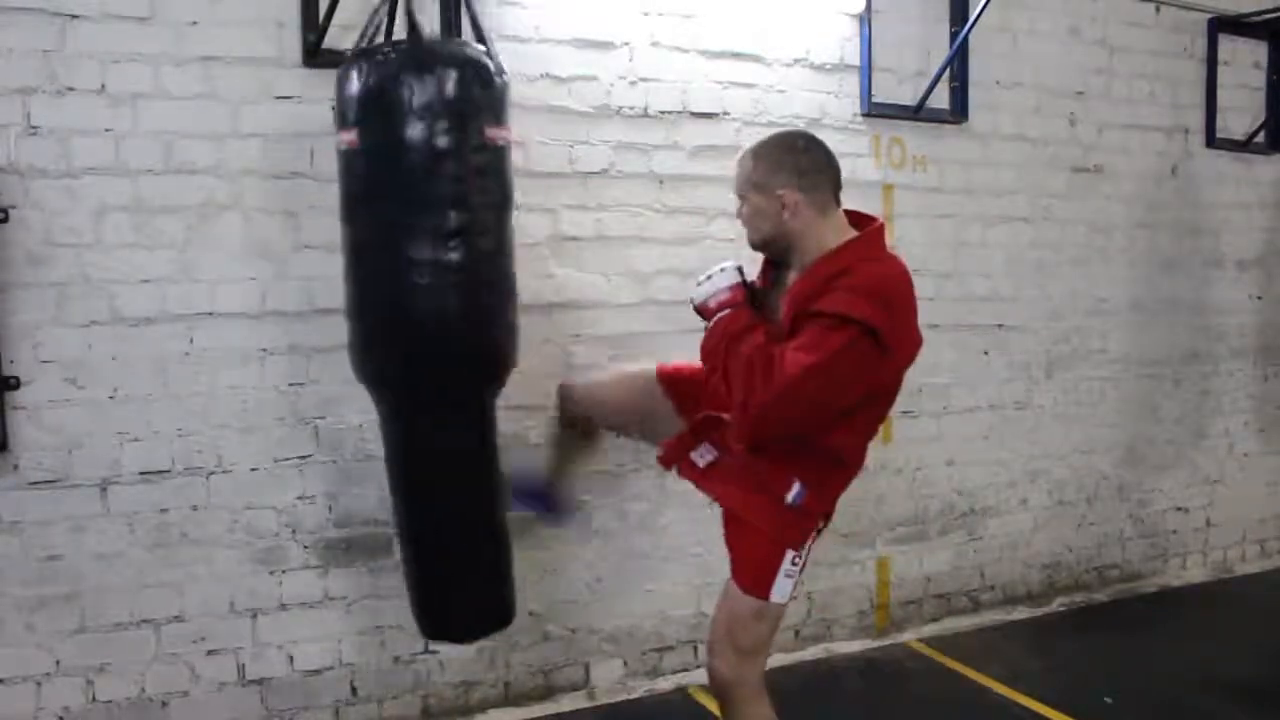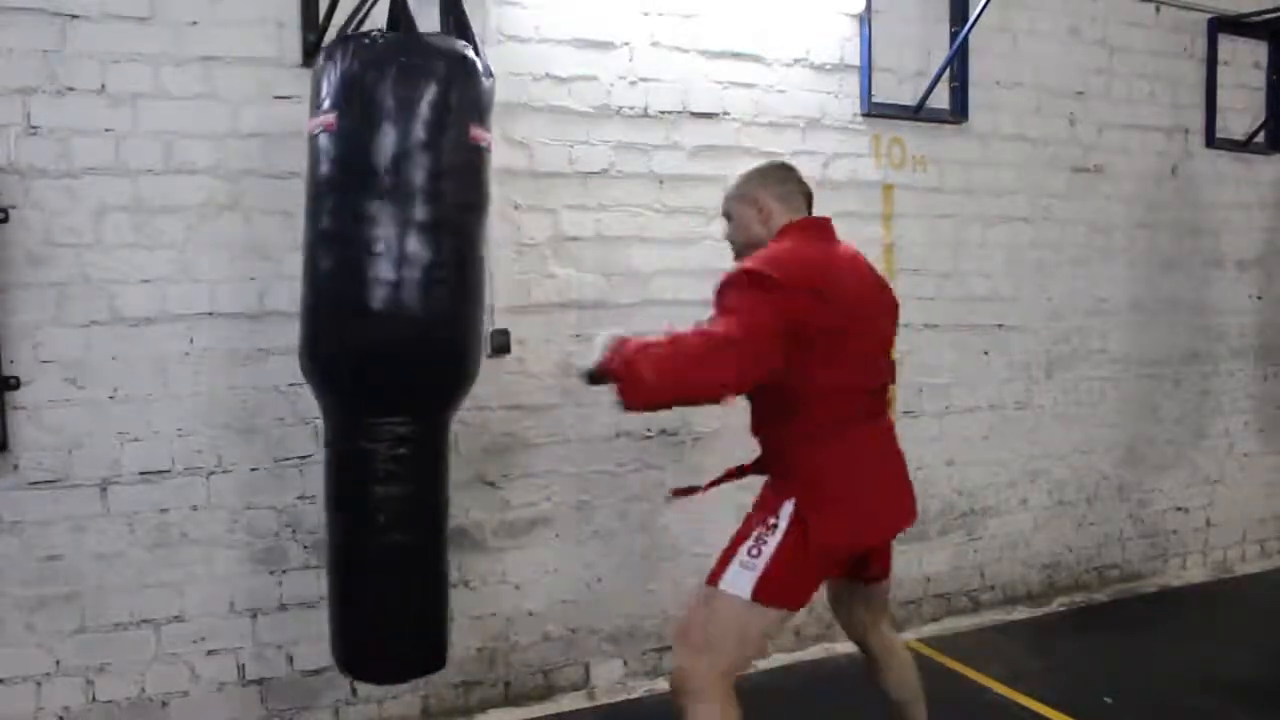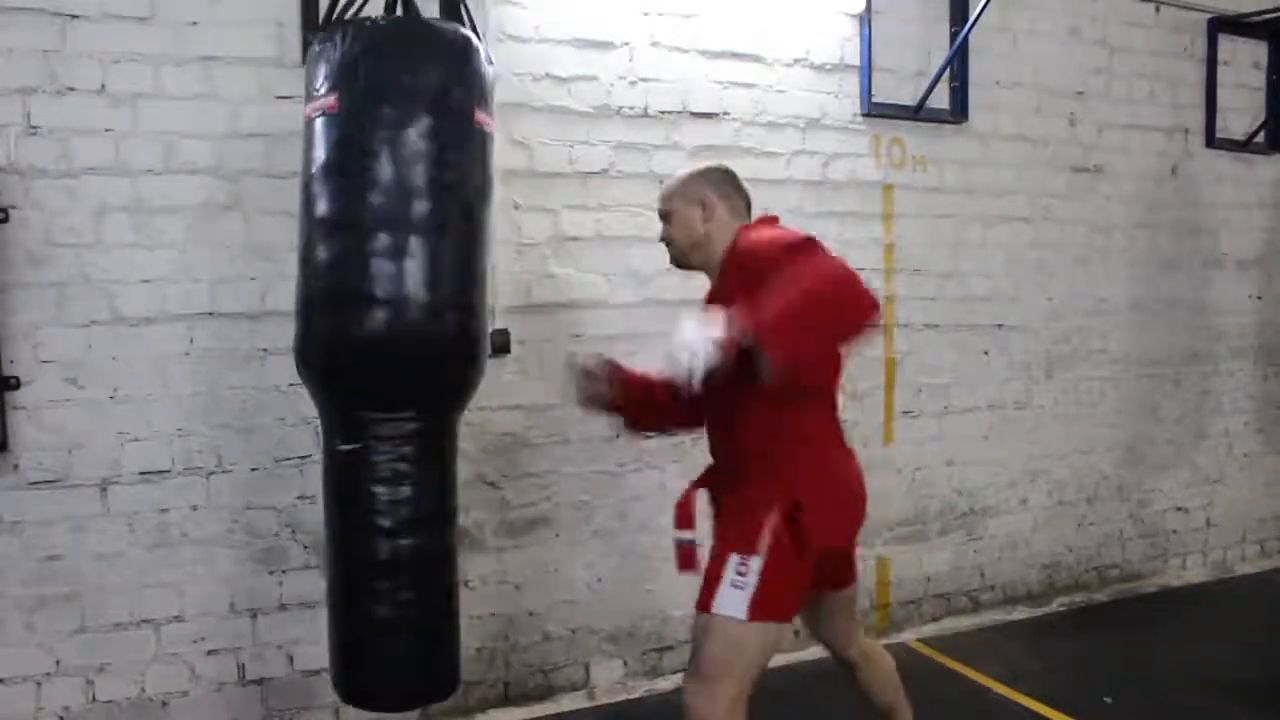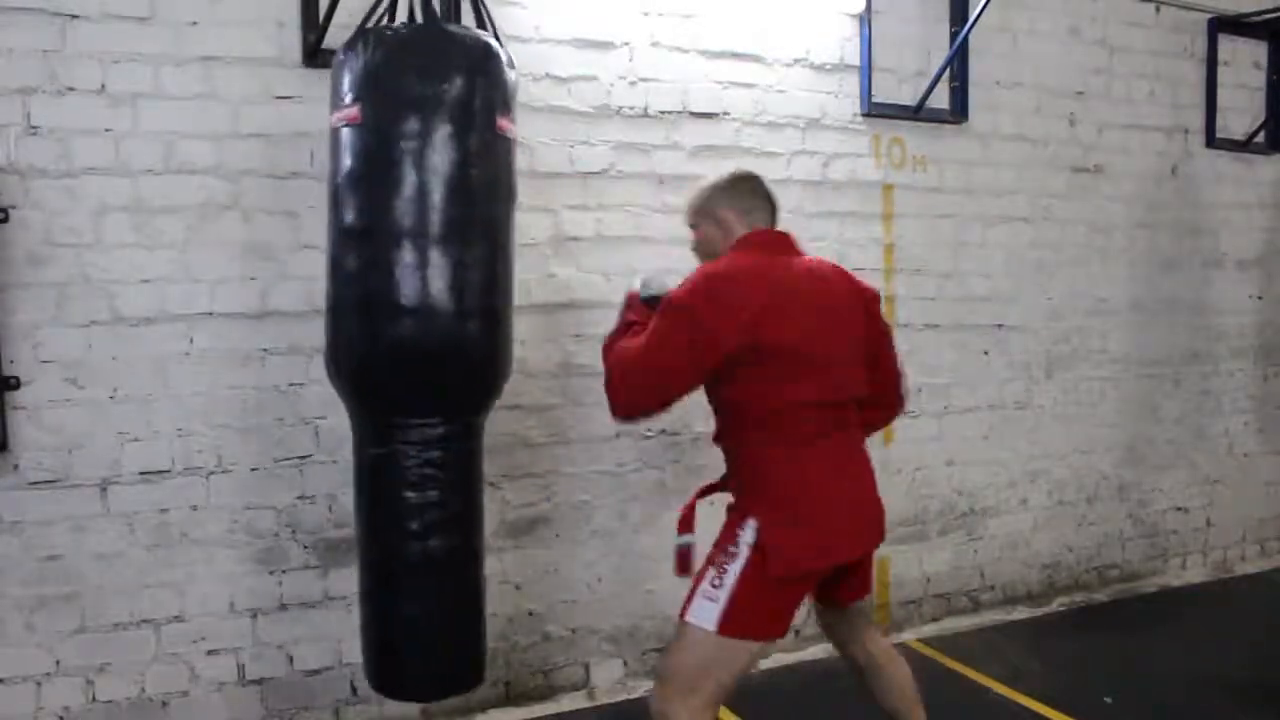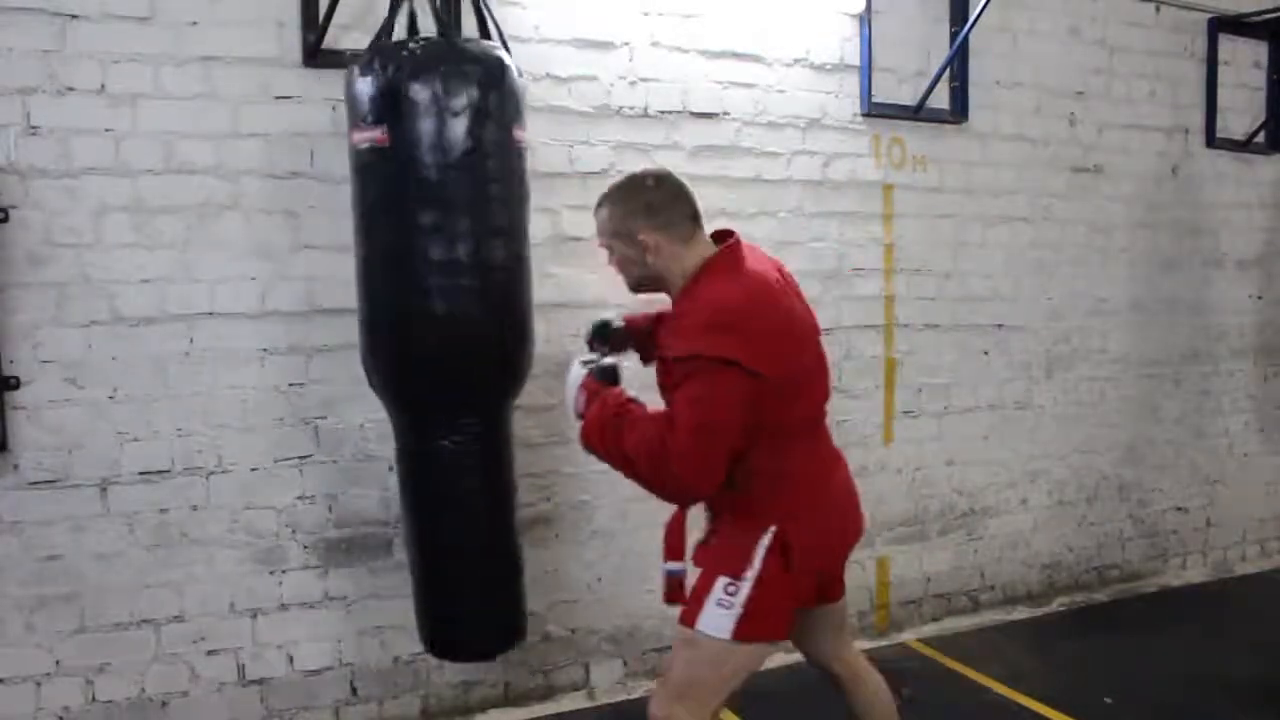
dt=0.4s
person 1, frame 1
left shoulder: (865, 303)
right shoulder: (789, 252)
left elbow: (767, 407)
left wrist: (726, 310)
left hip: (783, 481)
right hip: (735, 424)
left knee: (732, 669)
right knee: (583, 395)
right ankle: (551, 485)
person 1, frame 2
left shoulder: (776, 275)
right shoulder: (858, 272)
left elbow: (713, 366)
left wrist: (618, 357)
left hip: (815, 496)
right hip: (871, 484)
left knee: (698, 669)
right knee: (872, 627)
person 1, frame 3
left shoulder: (767, 255)
right shoulder: (729, 288)
left elbow: (839, 300)
right elbow: (690, 403)
left wrist: (741, 340)
right wrist: (618, 389)
left hip: (784, 501)
right hip: (817, 490)
right knee: (841, 635)
person 1, frame 4
left shoulder: (723, 286)
right shoulder: (842, 288)
left elbow: (631, 392)
right elbow: (881, 401)
left wrist: (637, 317)
left hip: (780, 517)
right hip: (841, 499)
right knee: (860, 640)
person 1, frame 5
left shoulder: (720, 324)
right shoulder: (741, 266)
left elbow: (679, 469)
left wrist: (594, 401)
right wrist: (635, 334)
left hip: (776, 525)
right hip: (814, 505)
right knee: (835, 653)
